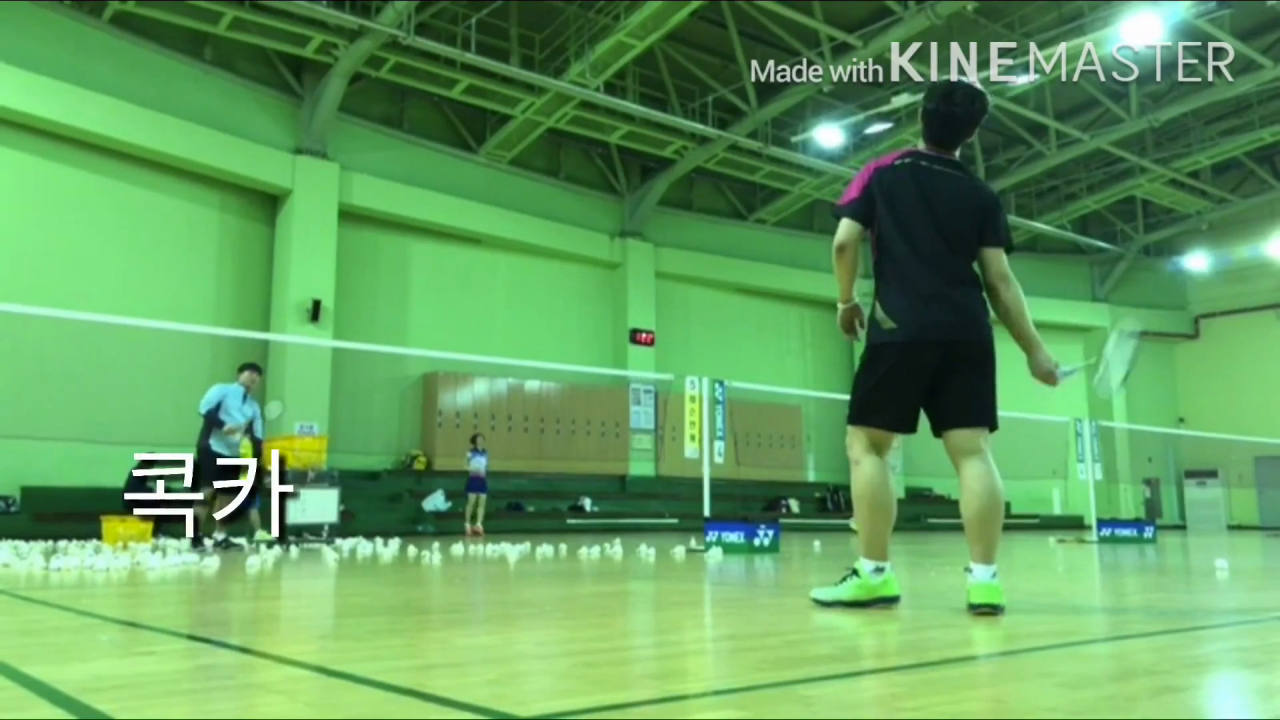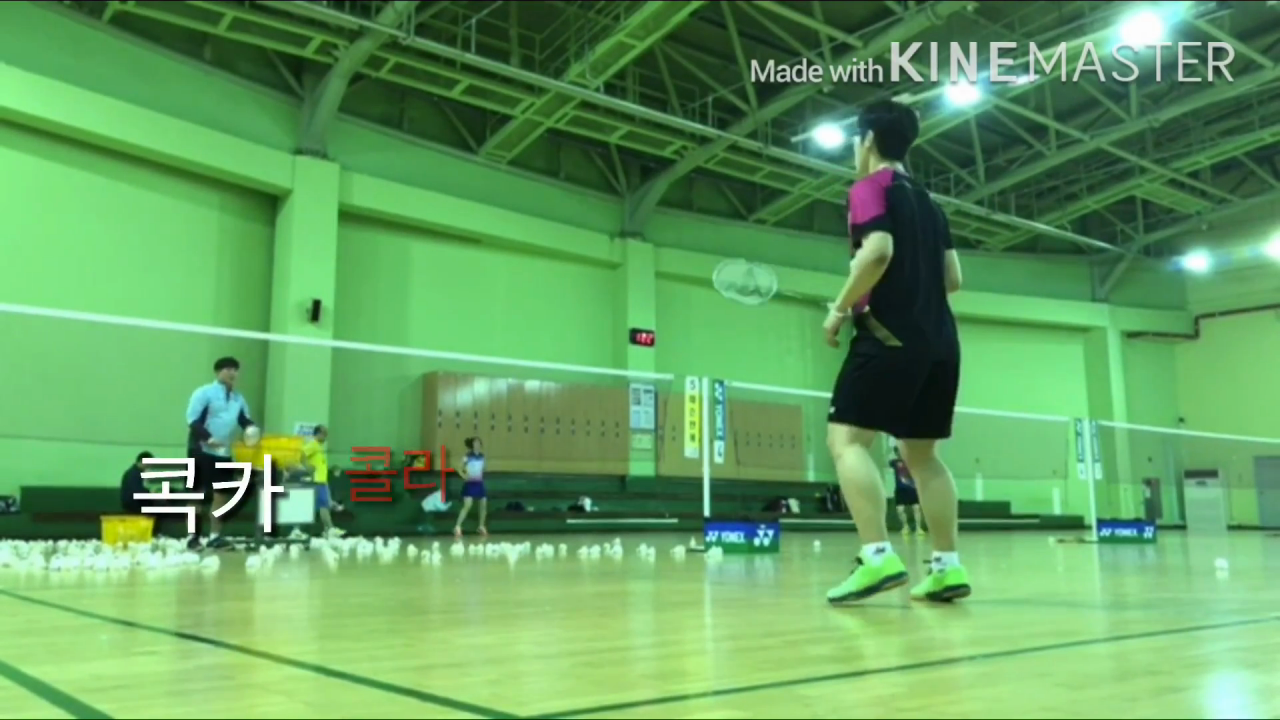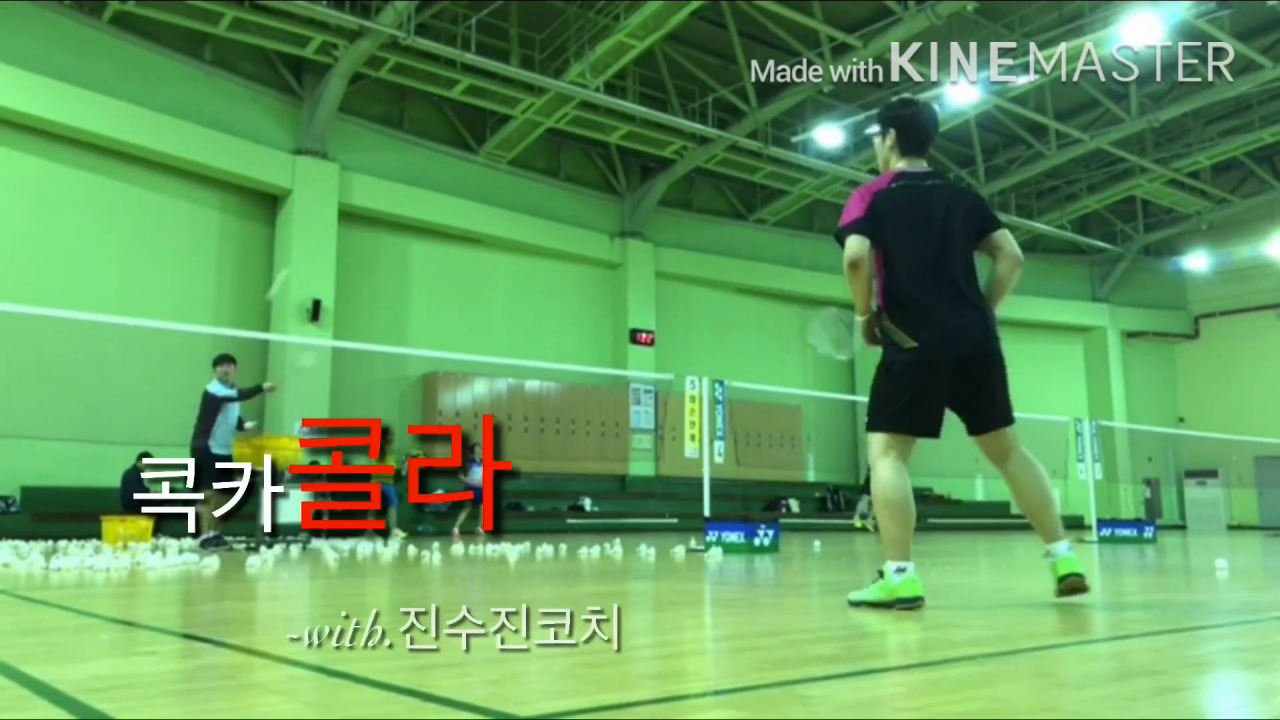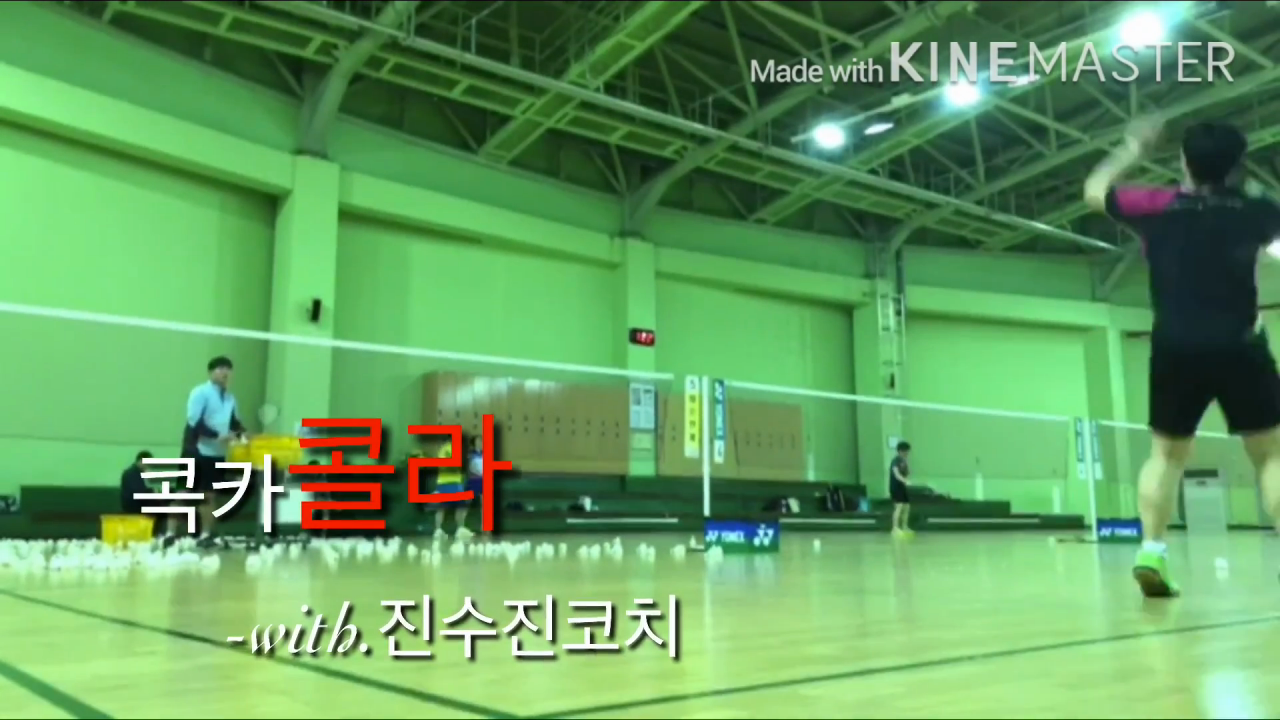
dt=1s
person 1, frame 1
left shoulder: (880, 176)
right shoulder: (982, 197)
left elbow: (844, 242)
right elbow: (999, 281)
left wrist: (845, 300)
right wrist: (1035, 350)
left hip: (899, 330)
right hip: (967, 335)
left knee: (866, 446)
right knee: (972, 452)
left ankle: (874, 572)
right ankle: (984, 579)
person 1, frame 2
left shoulder: (871, 189)
right shoulder: (927, 202)
left elbow: (878, 253)
right elbow: (952, 278)
left wrist: (841, 308)
left hip: (889, 339)
right hip: (939, 342)
left knee: (847, 439)
right knee: (921, 454)
left ankle: (877, 557)
right ankle: (948, 567)
person 1, frame 3
left shoulder: (871, 196)
right shoulder: (962, 196)
left elbow: (856, 256)
right elbow: (1011, 257)
left wrist: (865, 314)
left hip: (914, 342)
right hip: (976, 340)
left knee: (885, 451)
right knee: (1006, 449)
left ankle: (898, 577)
right ankle: (1063, 556)
person 1, frame 4
left shoulder: (1160, 206)
left elbow: (1094, 191)
left wrist: (1133, 148)
left hip: (1175, 347)
right hip: (1238, 348)
left knee: (1168, 451)
left ankle: (1152, 551)
person 2, frame 1
left shoulder: (253, 405)
right shoulder: (222, 390)
left elbow: (256, 436)
right elbow: (205, 409)
left wrist: (257, 461)
right wrist: (223, 426)
left hip: (233, 454)
right hip: (211, 448)
left knee: (226, 495)
right knee: (207, 491)
left ankle: (220, 536)
right ankle: (198, 536)
person 2, frame 2
left shoulder: (238, 399)
right shoulder: (204, 393)
left elbow: (245, 420)
right elbow: (192, 419)
left wrist: (250, 428)
right wrist: (207, 438)
left hip: (224, 454)
right hip: (202, 451)
left knee: (221, 495)
right knee: (197, 493)
left ankle: (215, 536)
right ankle: (193, 537)
person 2, frame 3
left shoulder: (234, 391)
right shoulder: (213, 390)
right elbow: (237, 396)
left wrist: (244, 425)
right wrist: (261, 388)
left hip: (225, 450)
right hip: (206, 448)
left knee: (223, 492)
right knee: (207, 492)
left ankle: (214, 532)
right ankle: (204, 536)
person 2, frame 4
left shoulder: (229, 397)
right shoulder: (200, 393)
left elbow: (235, 421)
right elbow: (193, 421)
left wrist: (240, 433)
right wrist: (217, 435)
left hip: (217, 454)
right hip: (196, 450)
left knee: (209, 495)
left ankle: (206, 535)
right ankle: (171, 534)
